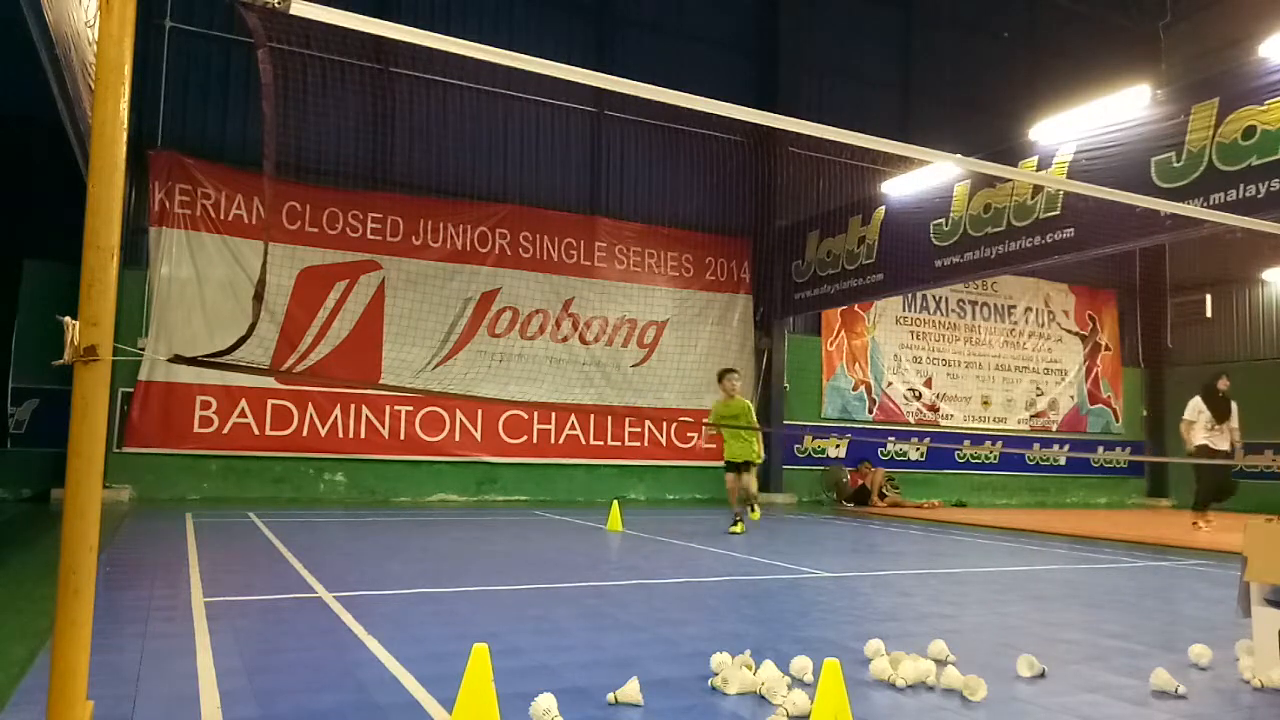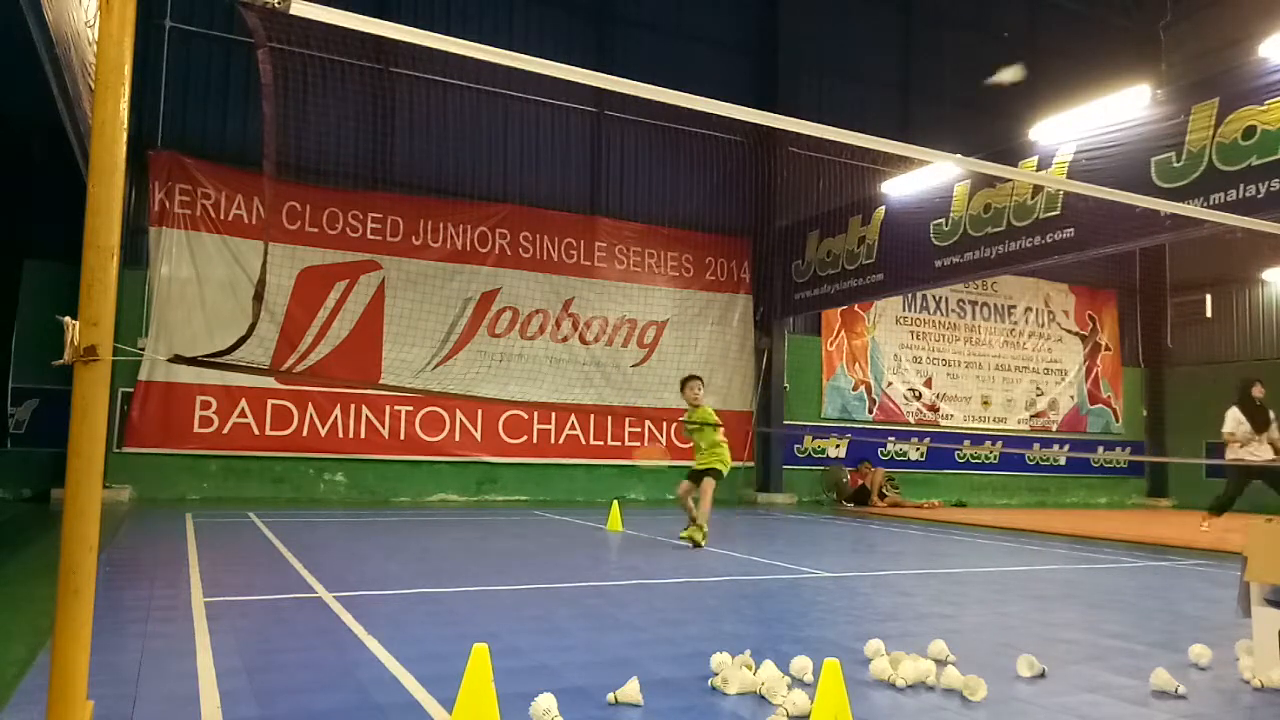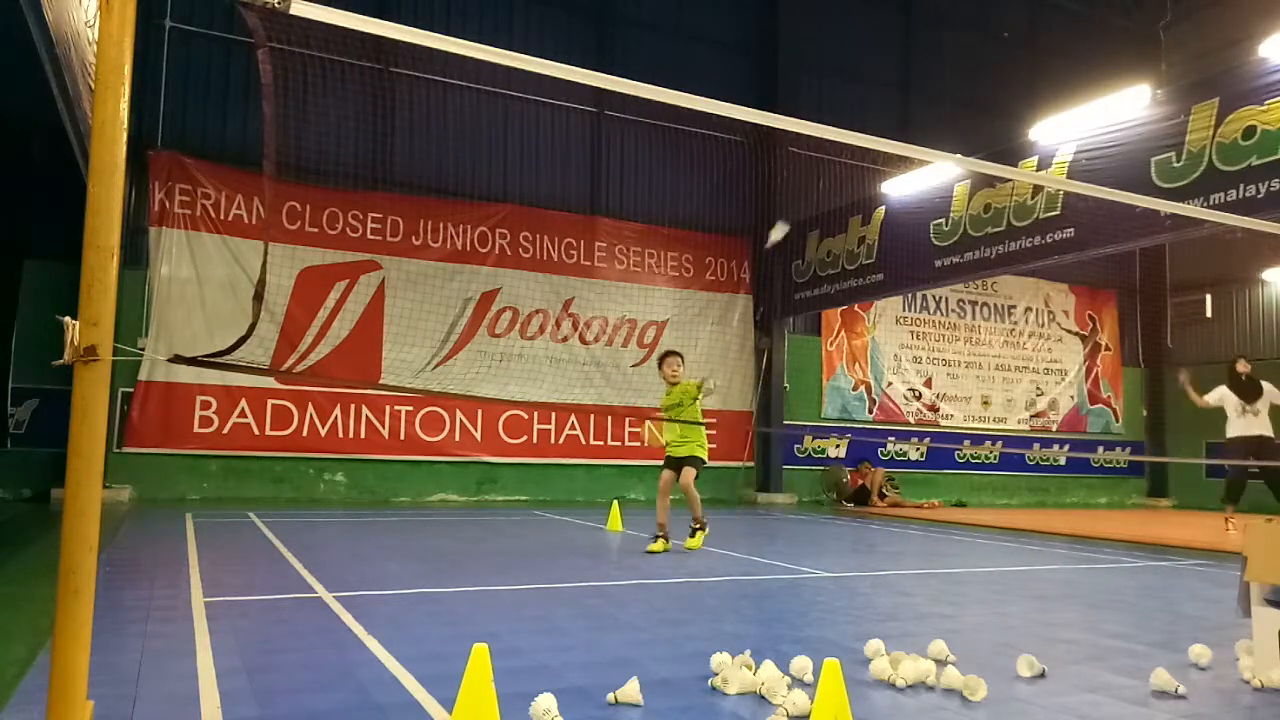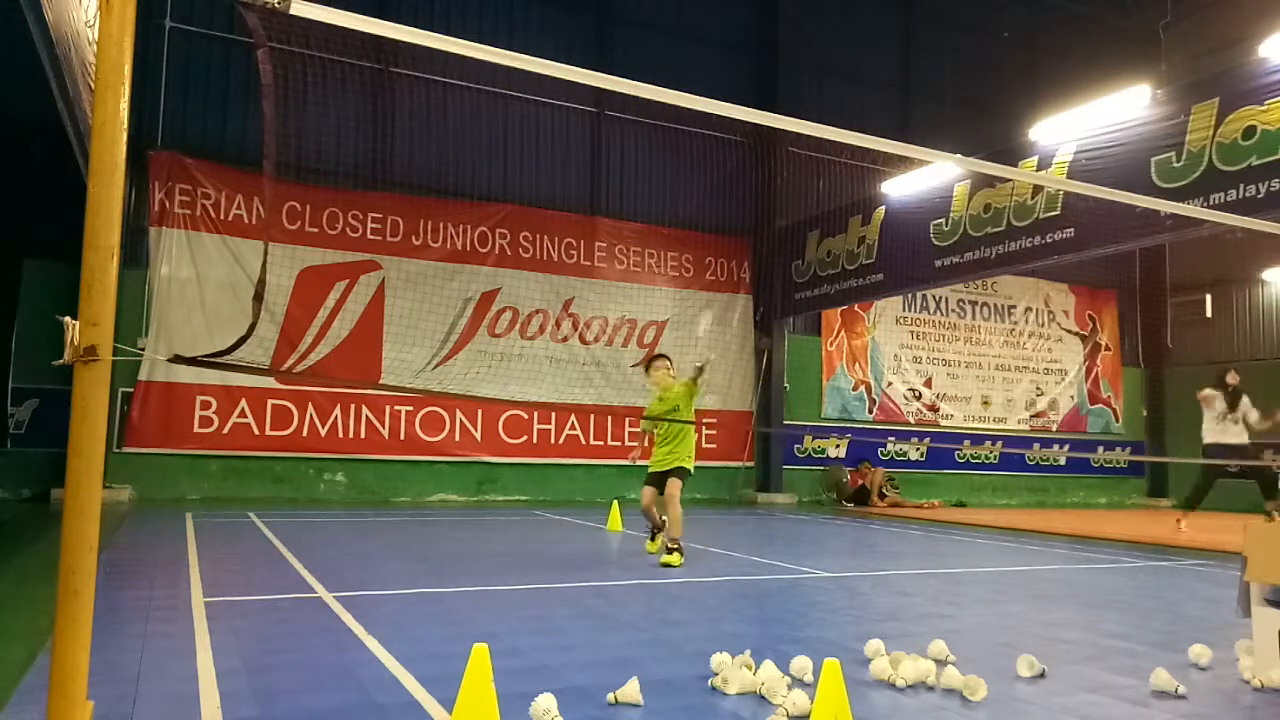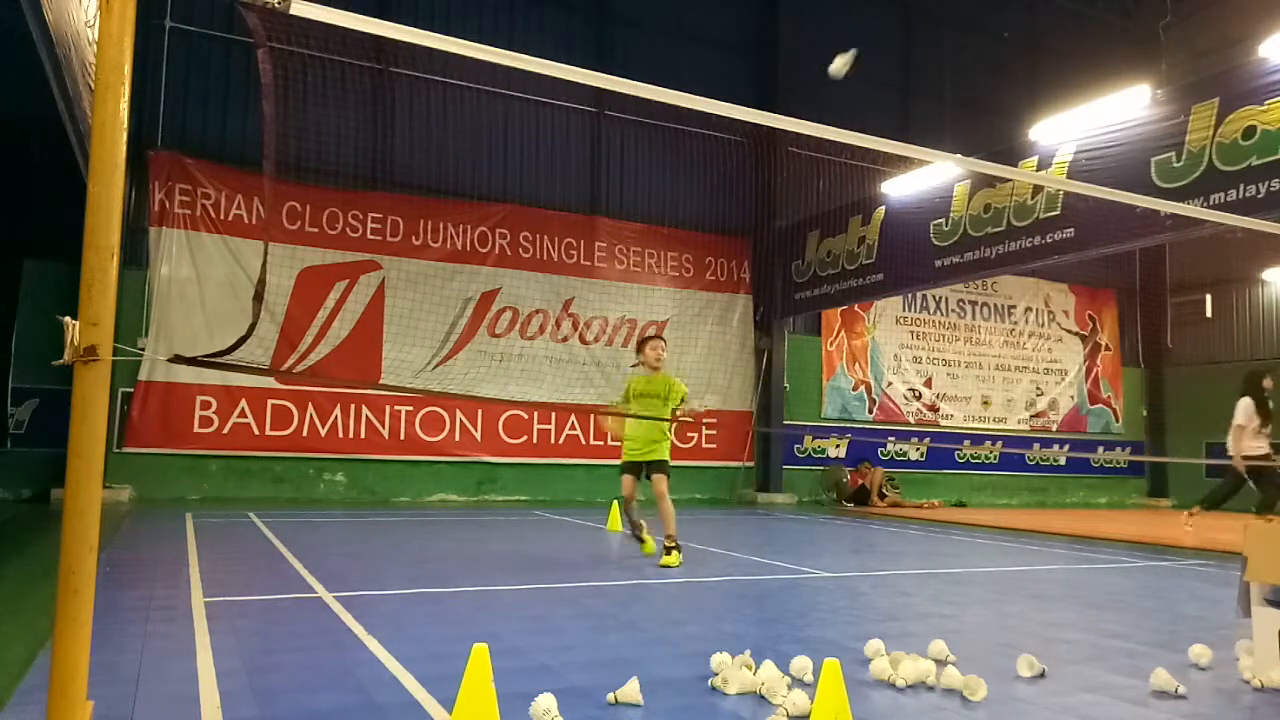
dt=0.3s
person 1, frame 1
left shoulder: (745, 405)
right shoulder: (718, 408)
left elbow: (755, 427)
right elbow: (713, 427)
left wrist: (760, 449)
left hip: (748, 451)
right hip: (731, 453)
left knee: (749, 489)
right knee: (731, 486)
left ankle: (752, 502)
right ankle: (738, 519)
person 1, frame 2
left shoulder: (706, 412)
right shoulder: (687, 418)
left elbow: (719, 429)
left wrist: (718, 437)
left hip: (717, 460)
right hip: (702, 461)
left knee: (706, 490)
right knee: (681, 493)
left ankle: (700, 530)
right ankle: (694, 522)
person 1, frame 3
left shoulder: (689, 388)
right shoulder: (664, 399)
left elbow: (706, 385)
left wrist: (706, 387)
left hip: (695, 446)
right hip: (674, 448)
left knee: (686, 482)
right knee: (663, 486)
left ankle: (699, 525)
right ankle: (662, 536)
person 1, frame 4
left shoulder: (684, 390)
right shoulder: (652, 407)
left elbow: (695, 378)
left wrist: (699, 370)
right wrist: (638, 450)
left hip: (681, 458)
right hip: (659, 460)
left knee: (671, 494)
right knee: (646, 504)
left ankle: (674, 546)
right ankle: (658, 529)
person 1, frame 5
left shoulder: (671, 383)
right shoulder: (633, 383)
left elbow: (686, 401)
left wrist: (685, 410)
right wrist: (619, 420)
left hip: (658, 447)
right hip: (632, 447)
left knee: (661, 492)
right knee: (628, 494)
left ankle: (671, 545)
right ankle: (638, 530)
person 2, frame 1
left shoulder: (1230, 405)
right shoulder: (1197, 401)
left elbow: (1233, 428)
right elbow: (1184, 425)
left wrist: (1237, 445)
right wrist: (1188, 442)
left hip: (1222, 450)
right hip: (1201, 448)
left knee: (1229, 487)
right knee: (1206, 484)
left ankle: (1203, 509)
right ankle: (1196, 519)
person 2, frame 2
right shoulder: (1235, 412)
right elbow: (1227, 437)
right wrist: (1243, 439)
left hip: (1265, 460)
right hip: (1240, 459)
right knee: (1232, 492)
right ankle: (1206, 519)
person 2, frame 3
left shoulder: (1264, 387)
right shoulder: (1224, 391)
right elbow: (1202, 403)
right wrist: (1187, 386)
left hip: (1264, 438)
right hip: (1238, 439)
right knee: (1237, 476)
right ankle: (1229, 516)
person 2, frame 4
left shoulder: (1243, 400)
right shoulder: (1212, 393)
left elbow: (1257, 425)
right elbow: (1202, 396)
right wrist: (1216, 394)
left hip: (1240, 445)
right hip: (1215, 445)
right knee: (1205, 482)
right ankle: (1183, 517)
person 2, frame 5
left shoulder: (1266, 404)
right shoulder: (1247, 402)
right elbow: (1238, 429)
right wrist: (1237, 456)
left hip: (1261, 454)
right hip: (1244, 455)
right knee: (1229, 488)
right ankle: (1192, 513)
